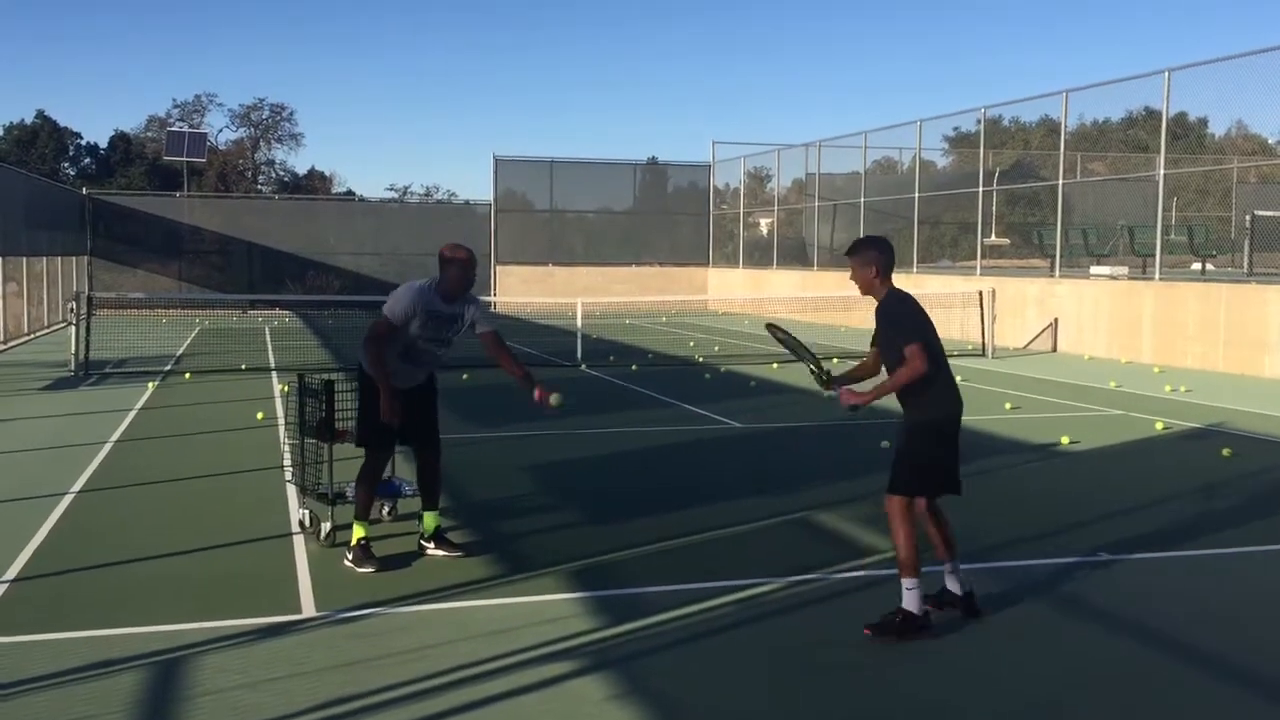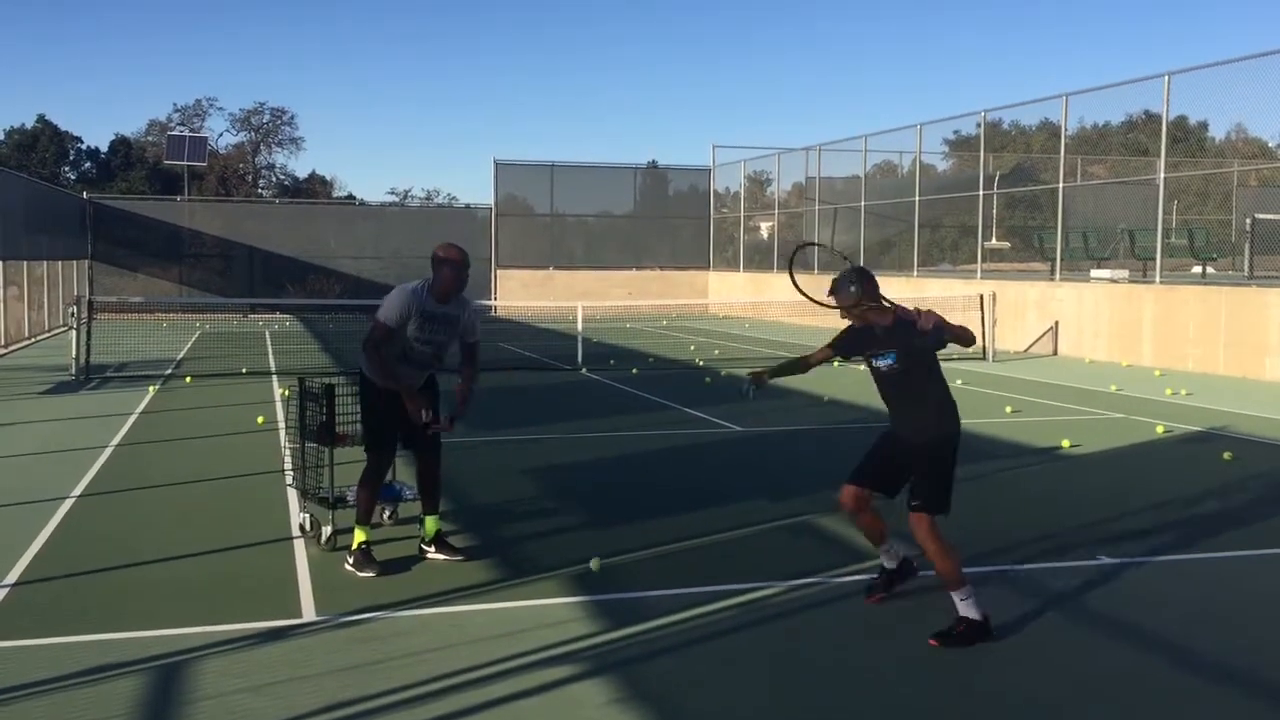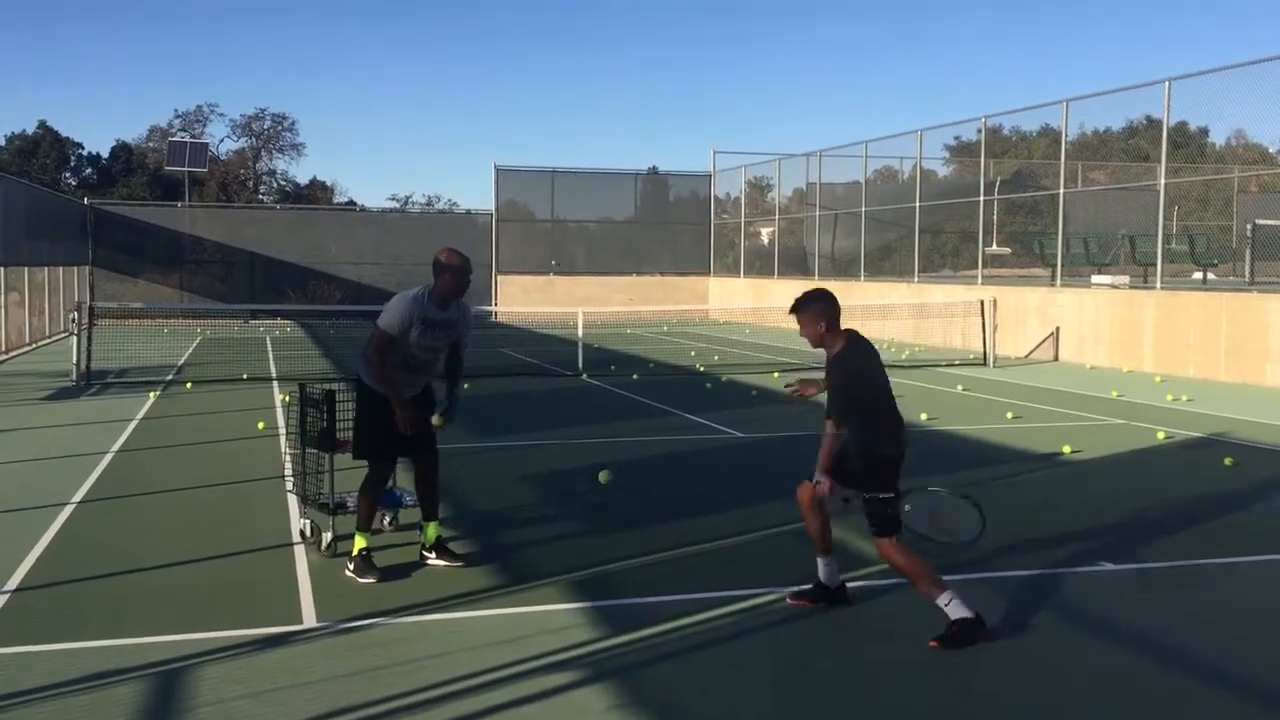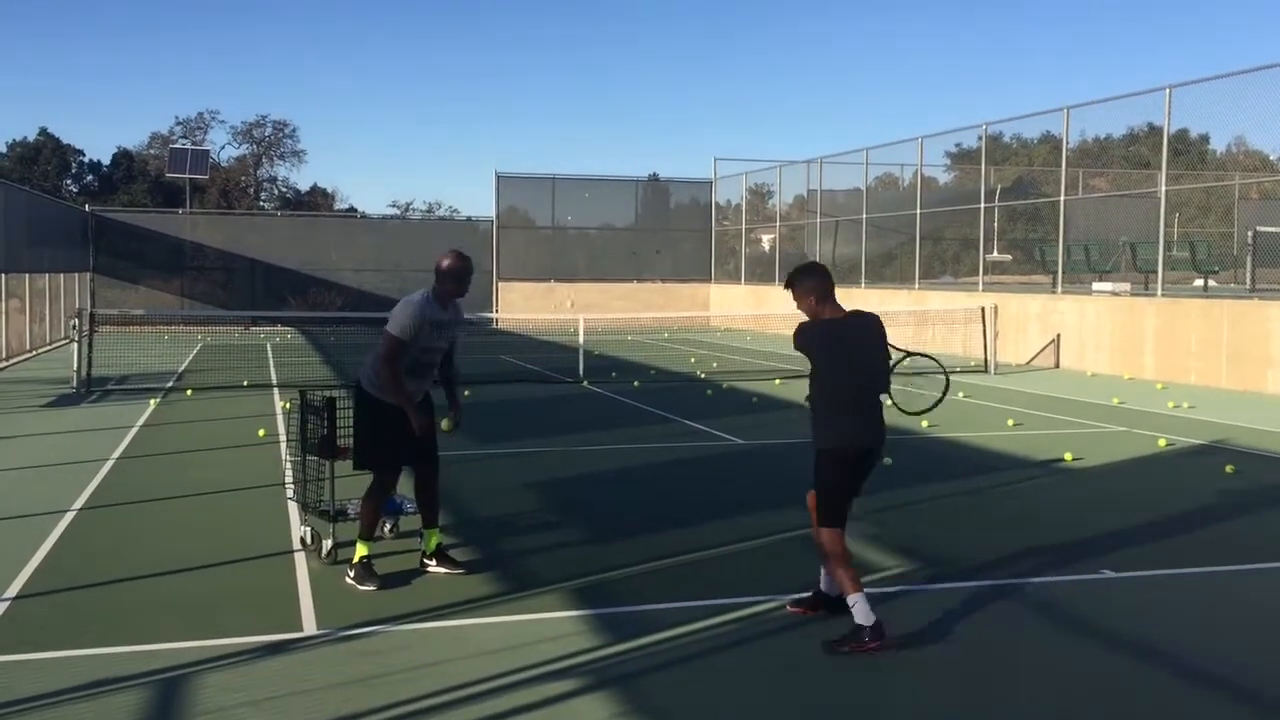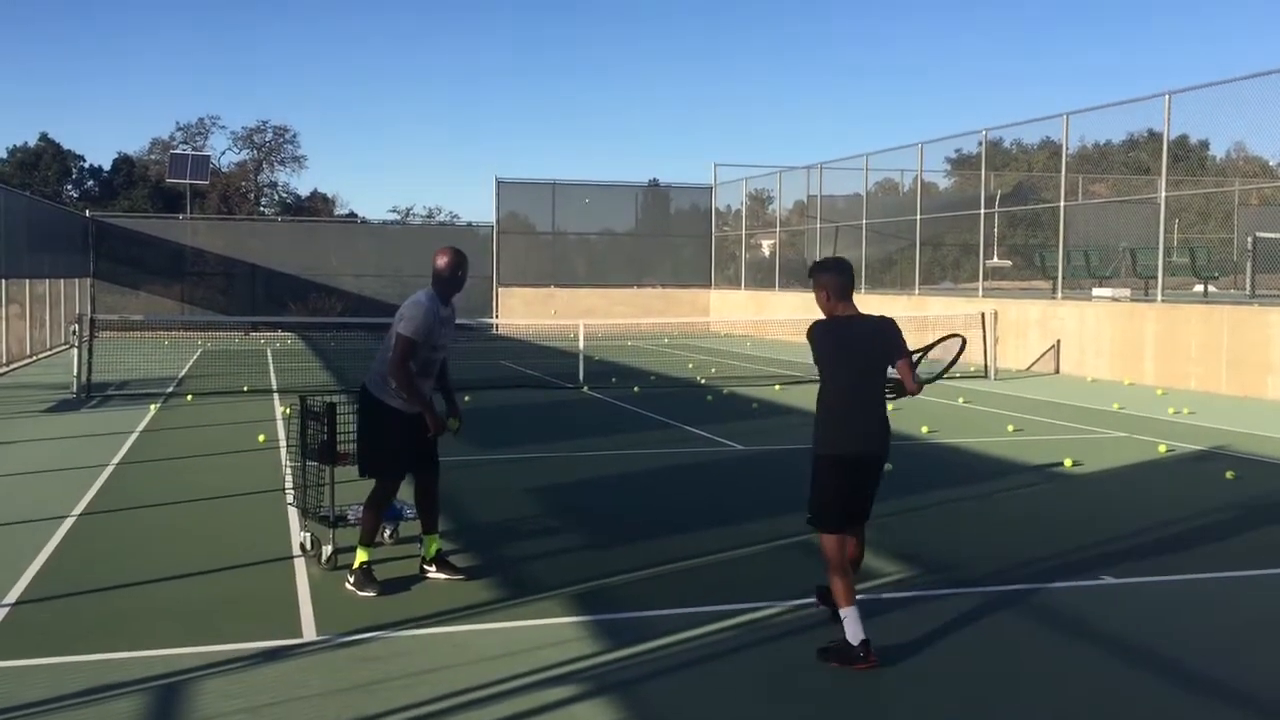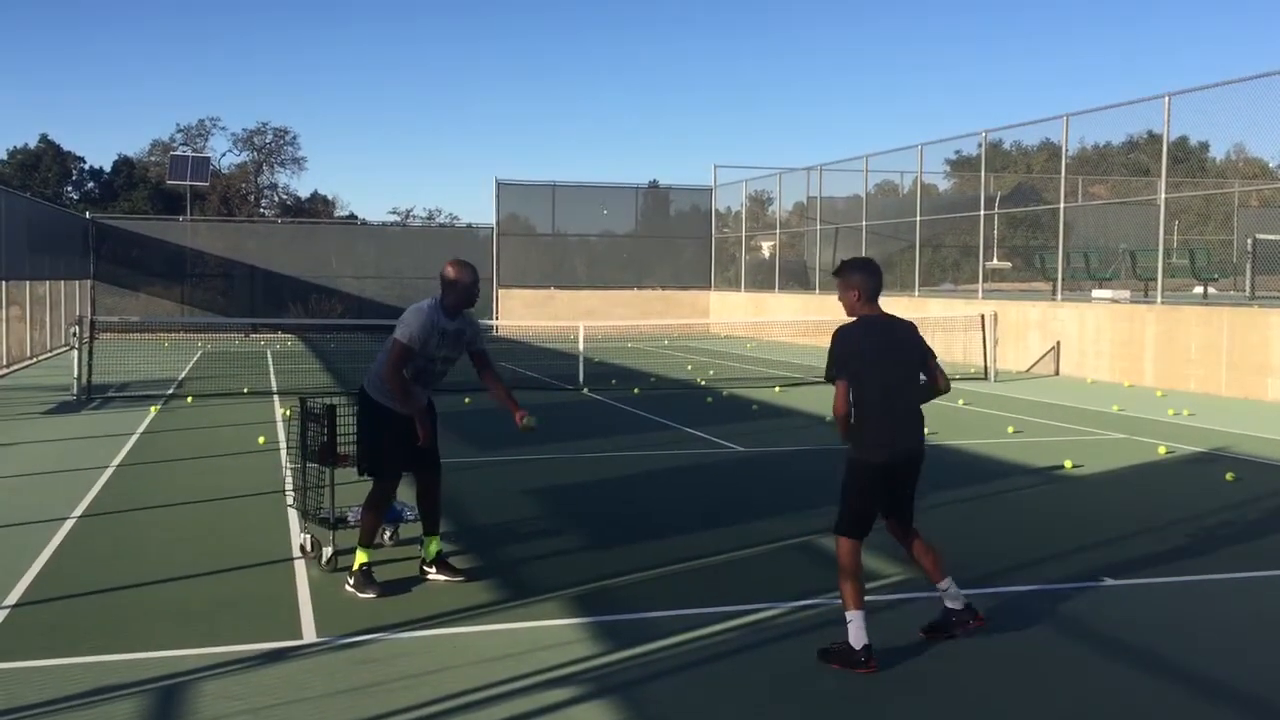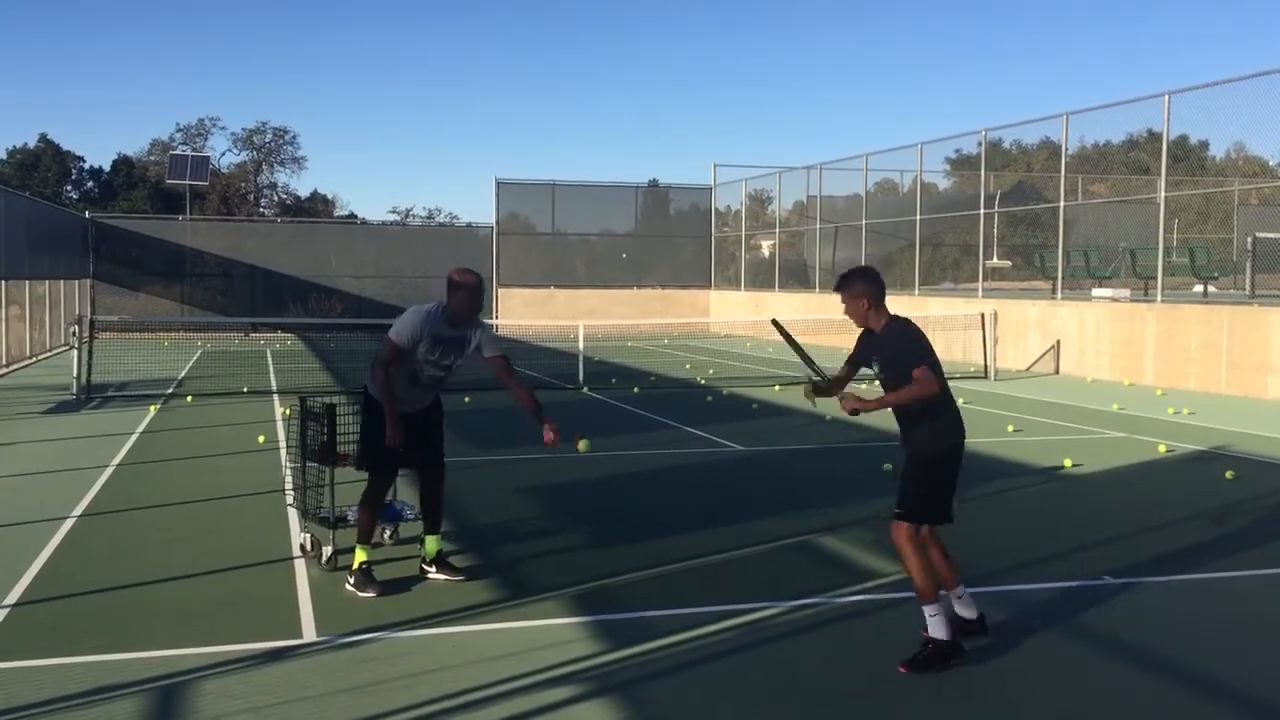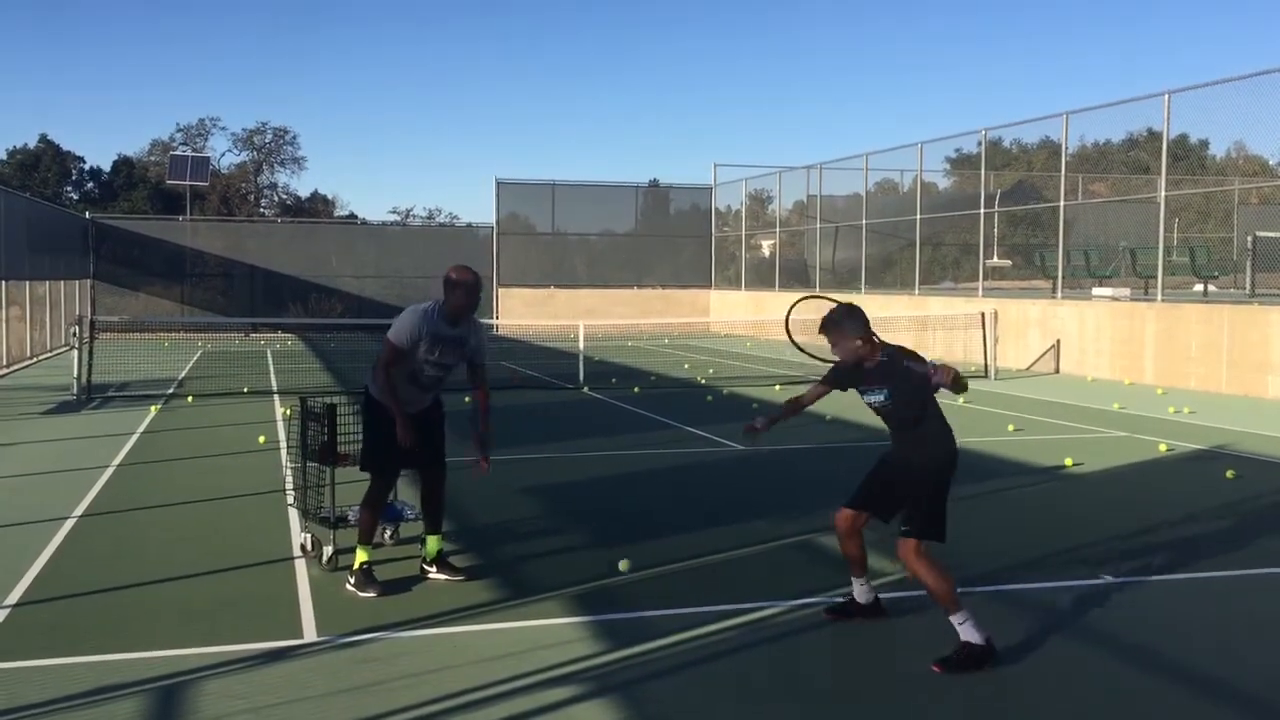
dt=0.3s
person 1, frame 1
left shoulder: (897, 309)
right shoulder: (891, 307)
left elbow: (918, 366)
right elbow: (877, 361)
left wrist: (867, 396)
right wrist: (842, 379)
left hip: (933, 416)
right hip: (929, 414)
left knee: (897, 505)
right knee: (925, 504)
left ankle: (911, 611)
right ankle: (955, 590)
person 1, frame 2
left shoulder: (910, 324)
right shoulder: (860, 333)
left elbow: (967, 339)
right elbow: (812, 360)
left wrist: (941, 324)
right wrist: (770, 372)
left hip: (936, 434)
right hip: (902, 431)
left knee: (921, 523)
right knee: (850, 497)
left ankle: (973, 617)
right ankle: (894, 563)
person 1, frame 3
left shoulder: (848, 370)
right shoulder: (848, 344)
left elbow: (834, 429)
left wrist: (823, 473)
right wrist: (815, 387)
left hip: (879, 452)
right hip: (861, 444)
left knee: (887, 544)
right knee: (807, 497)
left ankle: (964, 617)
right ankle: (829, 583)
person 1, frame 4
left shoulder: (811, 334)
right shoulder: (871, 324)
right elbow: (882, 385)
left hip: (839, 442)
right hip: (869, 437)
left knee: (829, 532)
right knee: (817, 503)
left ankle: (867, 625)
right ankle: (829, 592)
person 1, frame 5
left shoulder: (819, 333)
right shoulder: (883, 330)
right elbow: (912, 384)
right wrist: (897, 381)
left hip: (833, 447)
right hip: (874, 445)
left knee: (831, 538)
right knee: (854, 526)
left ankle: (856, 643)
right ankle: (841, 596)
person 1, frame 6
left shoulder: (846, 337)
right shoulder: (906, 331)
left elbow: (841, 406)
right elbow: (939, 385)
left wrist: (846, 431)
left hip: (871, 452)
right hip: (909, 448)
left knee: (847, 543)
right knee: (902, 529)
left ankle: (858, 647)
right ankle: (958, 609)
person 1, frame 7
left shoulder: (903, 334)
right shoulder: (872, 338)
left elbow: (930, 385)
right elbow: (843, 377)
left wrist: (871, 404)
right wrist: (825, 387)
left hip: (939, 443)
right hip: (922, 443)
left knee: (906, 533)
right knee: (920, 532)
left ankle: (940, 637)
right ankle: (967, 612)
person 1, frame 8
left shoulder: (903, 363)
right shoulder: (852, 368)
left elbow: (959, 386)
right elbow: (808, 398)
left wrist: (948, 377)
right wrist: (769, 419)
left hip: (932, 460)
right hip: (900, 456)
left knee: (910, 550)
right knee: (845, 520)
left ankle: (975, 642)
right ankle: (864, 598)
person 2, frame 1
left shoulder: (472, 308)
right shoulder: (411, 296)
left elbow: (499, 351)
right elbow: (372, 340)
left wrist: (532, 385)
right wrist: (386, 392)
left hip: (420, 383)
right hip: (380, 380)
left knee: (430, 453)
right knee: (378, 456)
left ankle: (430, 533)
right ankle: (357, 542)
person 2, frame 2
left shoulder: (465, 310)
right shoulder: (405, 298)
left elbow: (469, 362)
right elbow: (372, 347)
left wrist: (458, 409)
right wrist: (405, 395)
left hip: (422, 385)
right hip: (381, 385)
left knee: (430, 456)
right knee: (380, 461)
left ankle: (431, 537)
right ankle: (359, 545)
person 2, frame 3
left shoulder: (462, 313)
right shoulder: (406, 305)
left elbow: (454, 357)
right elbow: (373, 354)
left wrist: (451, 398)
right wrist: (398, 404)
left hip: (418, 392)
right hip: (379, 392)
left knee: (429, 463)
right knee: (381, 469)
left ankle: (431, 543)
right ankle: (358, 553)
person 2, frame 4
left shoulder: (454, 313)
right shoulder: (413, 308)
right elbow: (385, 363)
left wrist: (453, 401)
right wrist: (411, 411)
left hip: (417, 397)
right hip: (380, 399)
left knee: (428, 470)
right knee: (386, 478)
left ankle: (431, 550)
right ankle: (359, 560)
person 2, frame 5
left shoulder: (447, 310)
right shoulder: (421, 309)
right elbow: (398, 366)
left wrist: (450, 404)
right wrist: (430, 411)
left hip: (415, 406)
right hip: (386, 404)
left knee: (429, 476)
right knee: (389, 483)
left ankle: (431, 556)
right ankle: (359, 566)
person 2, frame 6
left shoulder: (467, 324)
right shoulder: (420, 316)
left elbow: (486, 371)
right elbow: (391, 372)
left wrist: (515, 408)
right wrist: (419, 419)
left hip: (417, 404)
right hip: (382, 404)
left knee: (430, 478)
right knee: (386, 484)
left ankle: (431, 558)
right ankle: (359, 568)
person 2, frame 7
left shoulder: (479, 332)
right shoulder: (418, 319)
left elbow: (510, 378)
right elbow: (380, 365)
left wrist: (542, 419)
right wrist: (392, 418)
left hip: (425, 406)
right hip: (384, 403)
left knee: (434, 476)
right knee: (381, 481)
left ankle: (431, 557)
right ankle: (359, 566)
person 2, frame 8
left shoulder: (474, 331)
right shoulder: (417, 319)
left elbow: (479, 387)
right elbow: (382, 367)
left wrist: (481, 439)
right wrist: (400, 419)
left hip: (426, 407)
right hip: (386, 404)
left knee: (435, 476)
right knee: (384, 482)
left ankle: (433, 556)
right ankle: (360, 566)
